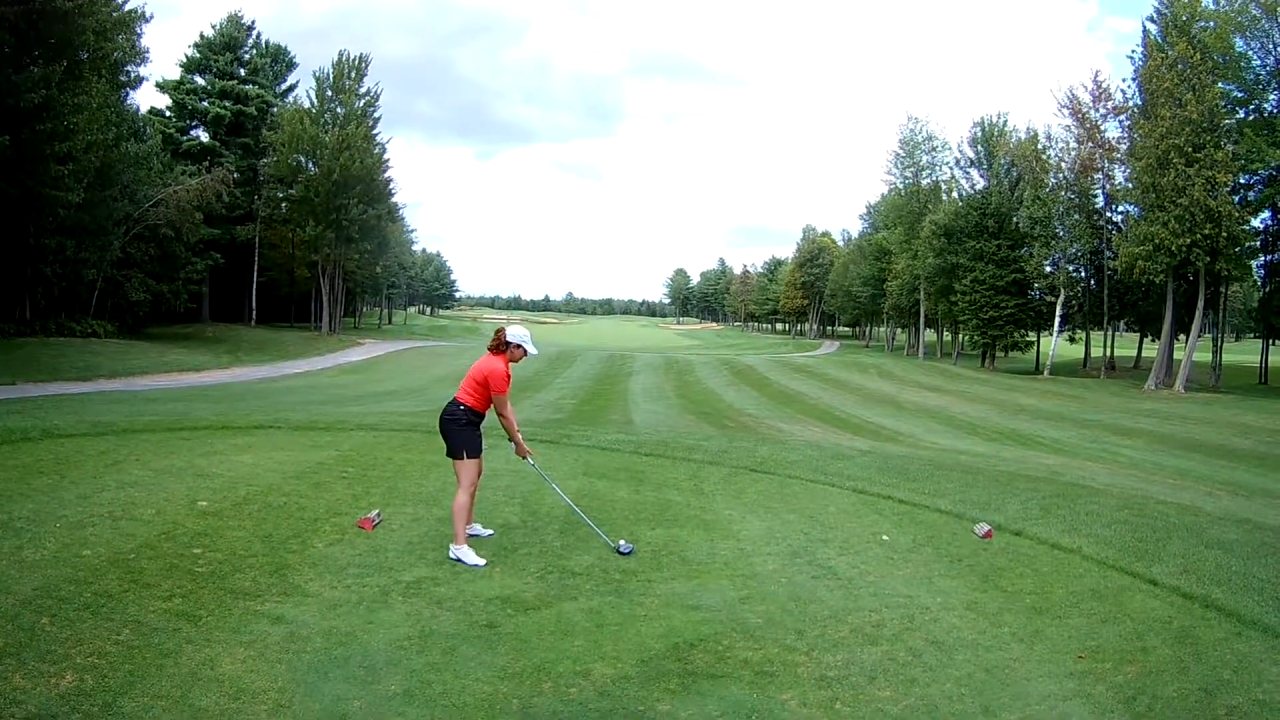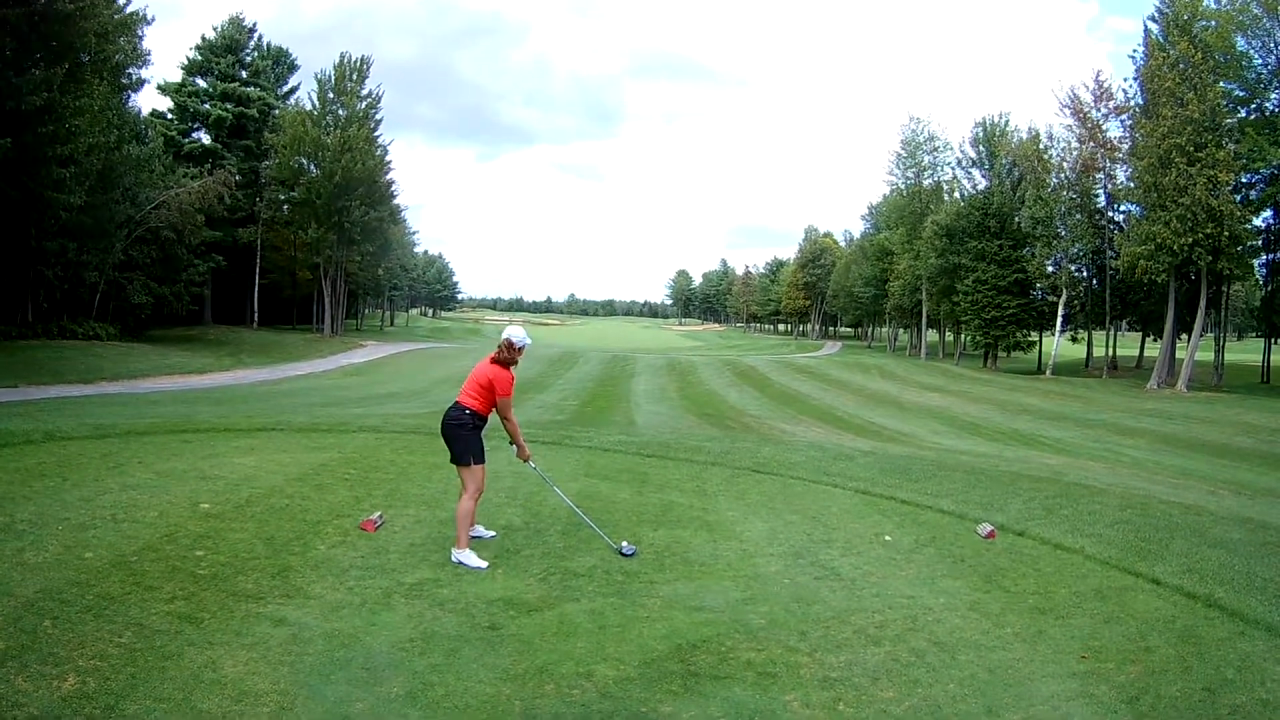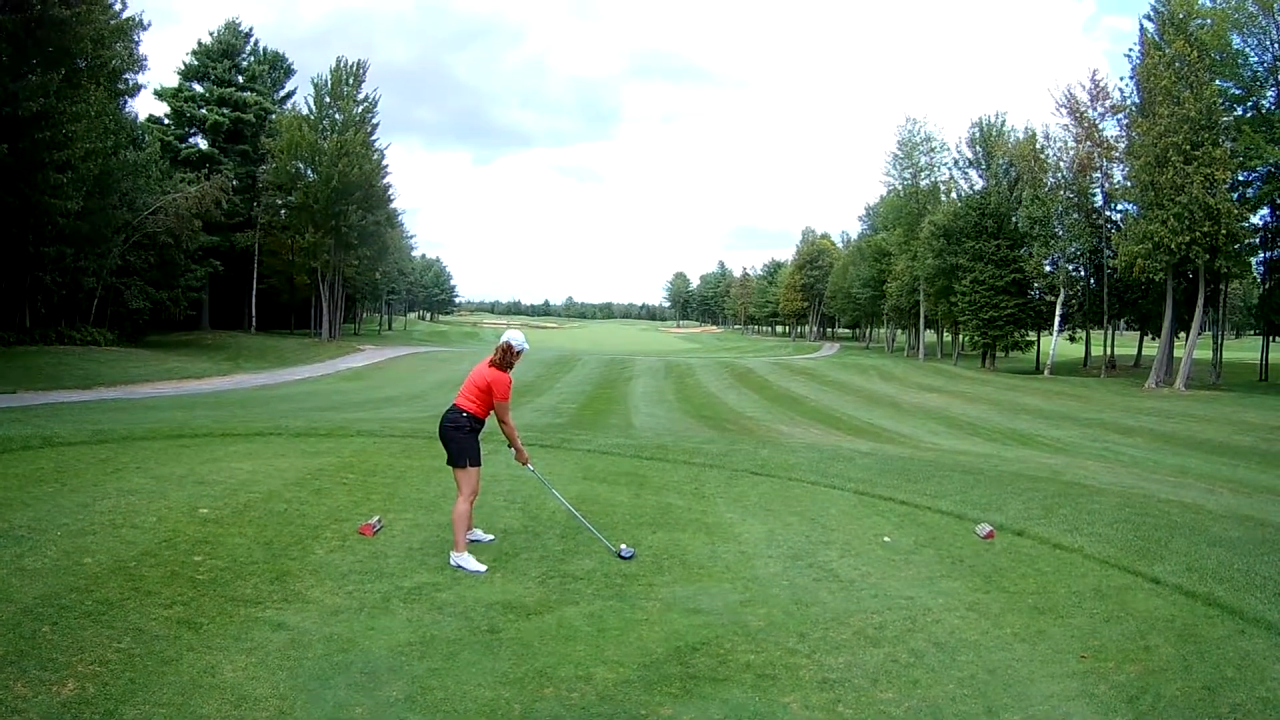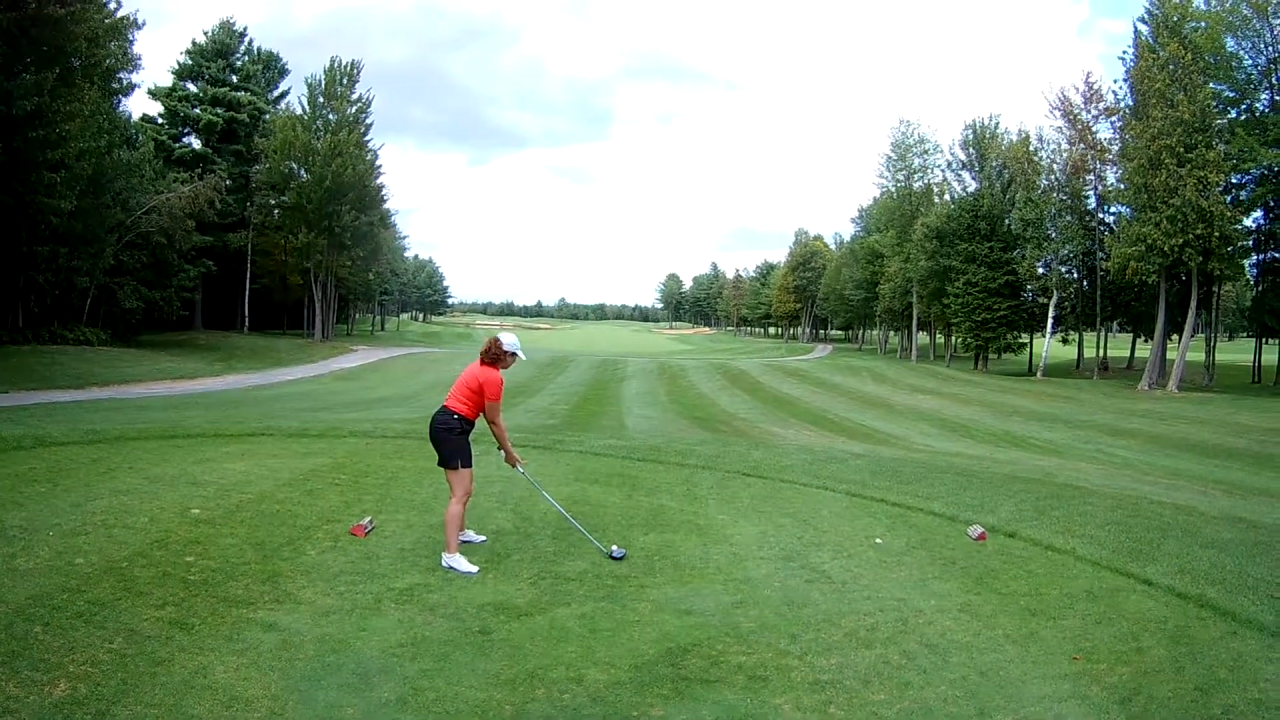
dt=0.4s
person 1, frame 1
left shoulder: (498, 361)
right shoulder: (497, 369)
left elbow: (505, 403)
right elbow: (502, 413)
left wrist: (517, 434)
right wrist: (517, 443)
left hip: (466, 419)
right hip: (459, 421)
left knee: (474, 474)
right knee: (467, 484)
left ankle: (467, 525)
right ankle: (459, 546)
person 1, frame 2
left shoulder: (494, 363)
right shoulder: (503, 374)
left elbow: (503, 411)
right elbow: (506, 417)
left wrist: (518, 439)
right wrist: (521, 446)
left hip: (461, 421)
right hip: (464, 425)
left knee: (473, 481)
right knee: (473, 489)
left ankle: (470, 527)
right ankle: (461, 550)
person 1, frame 3
left shoulder: (492, 364)
right shoulder: (500, 377)
left elbow: (502, 413)
right elbow: (503, 420)
left wrist: (516, 440)
right wrist: (519, 449)
left hip: (459, 424)
right hip: (461, 428)
left knee: (470, 485)
right knee: (468, 492)
left ankle: (468, 530)
right ankle: (459, 553)
person 1, frame 4
left shoulder: (483, 366)
right shoulder: (492, 377)
left elbow: (490, 415)
right elbow: (494, 421)
left wrist: (506, 445)
right wrist: (509, 452)
left hip: (449, 425)
right hip: (451, 429)
left knee: (463, 485)
right knee: (461, 493)
left ankle: (460, 532)
right ankle: (451, 555)
